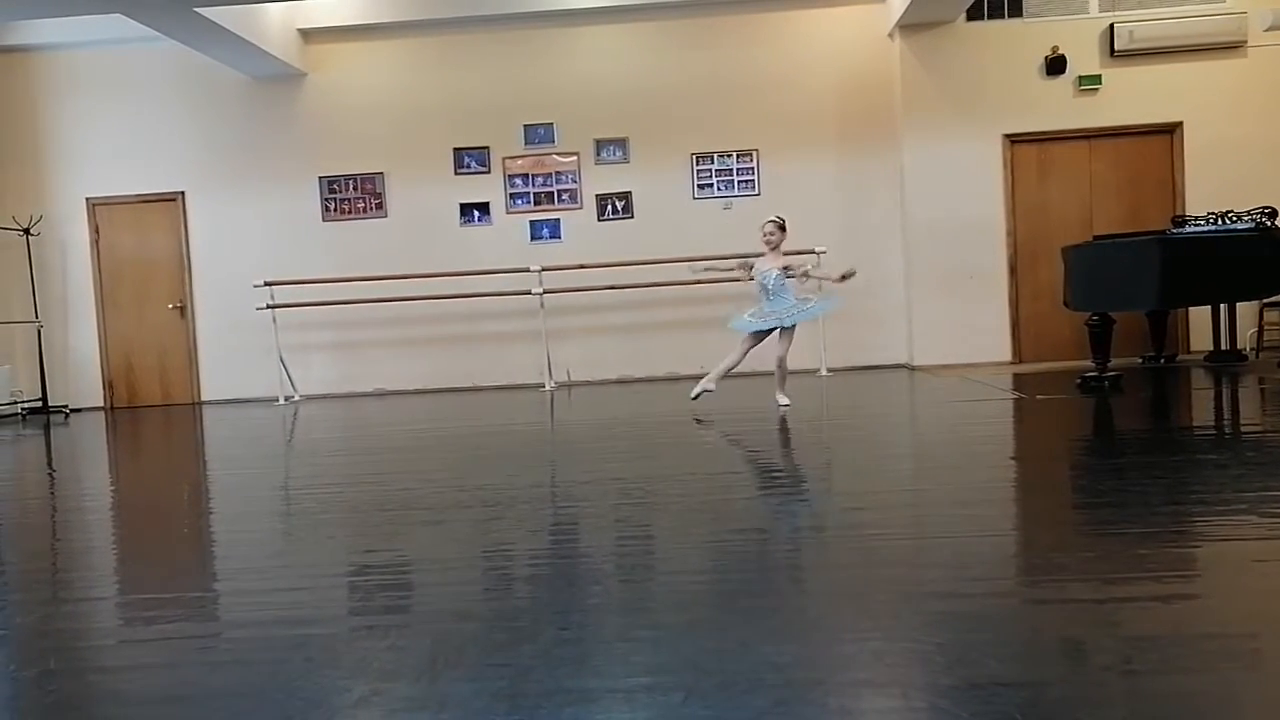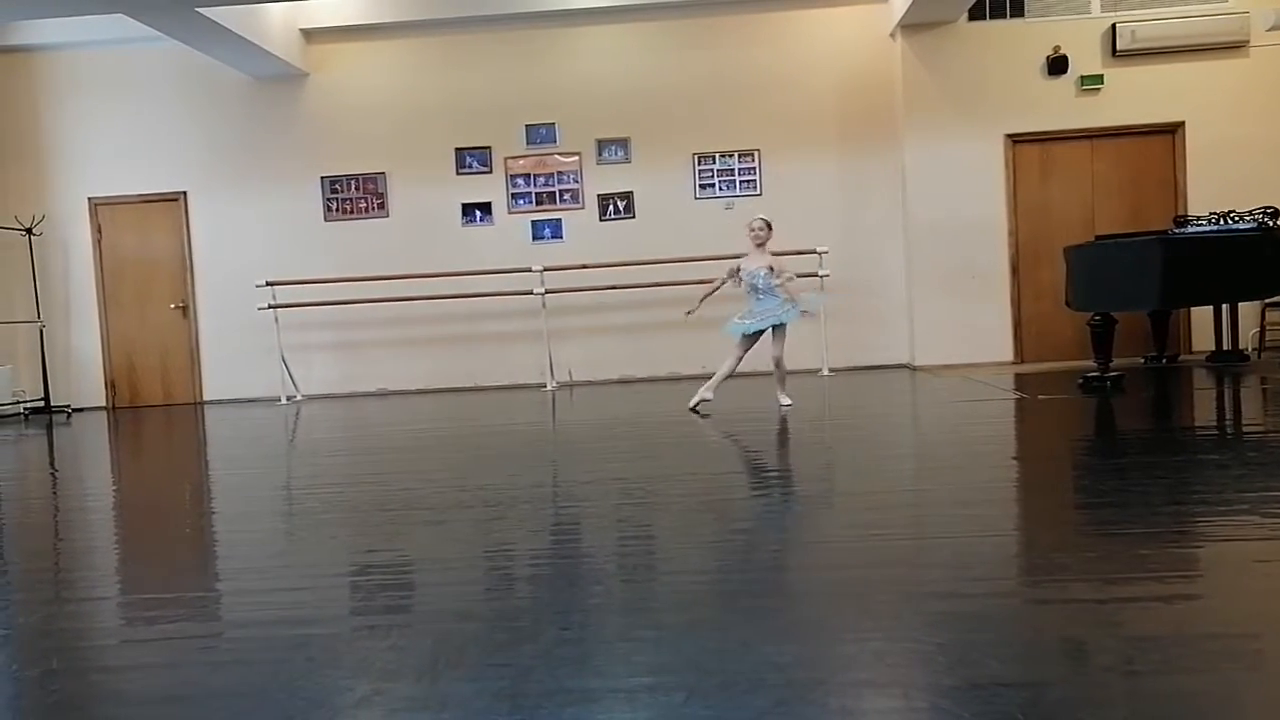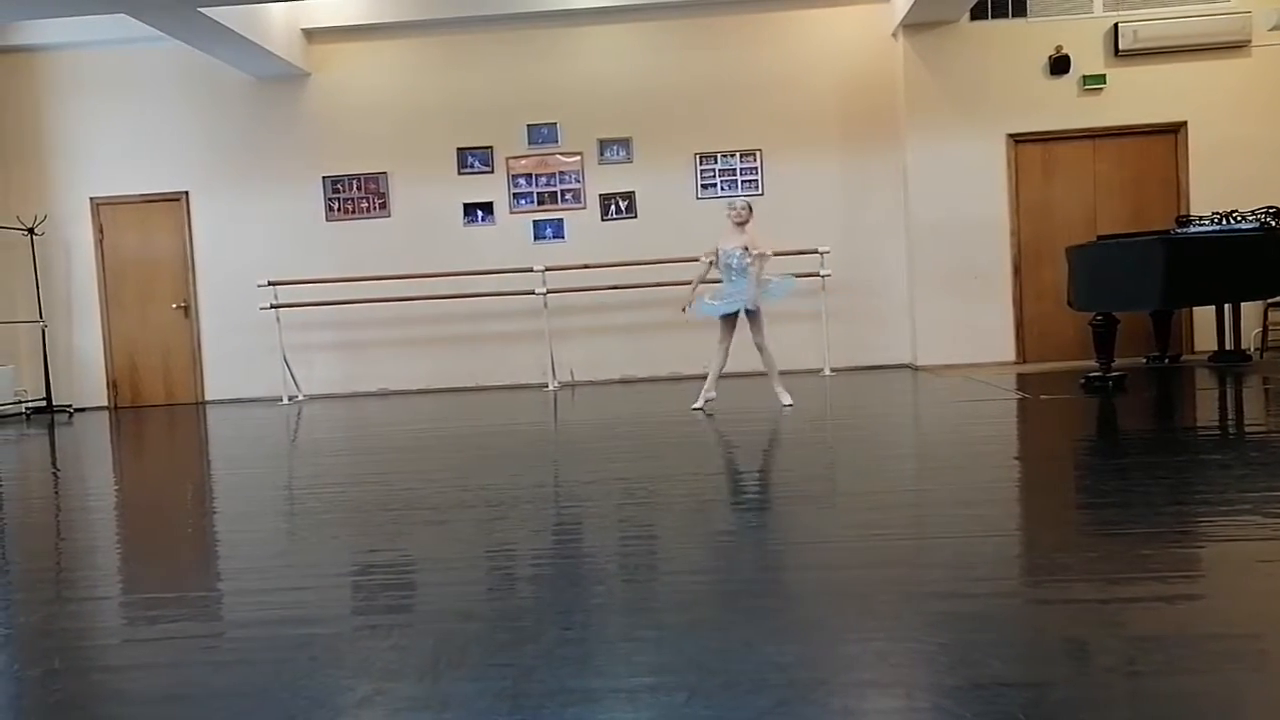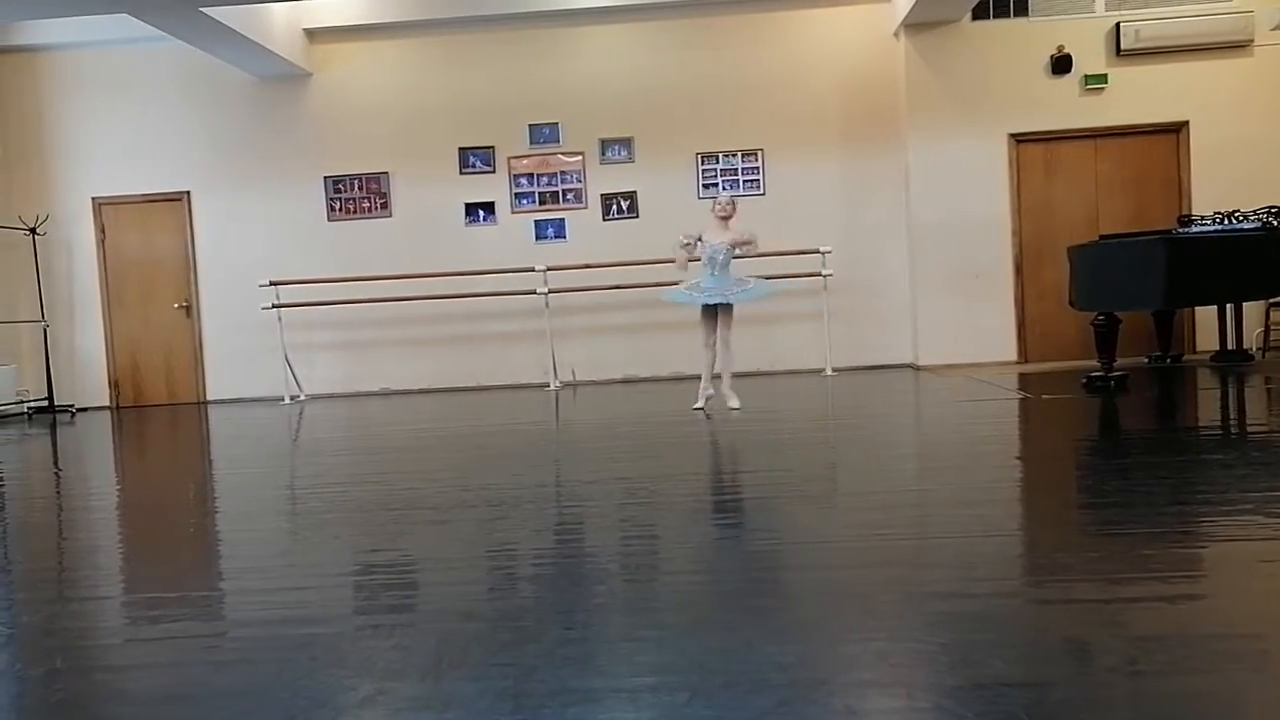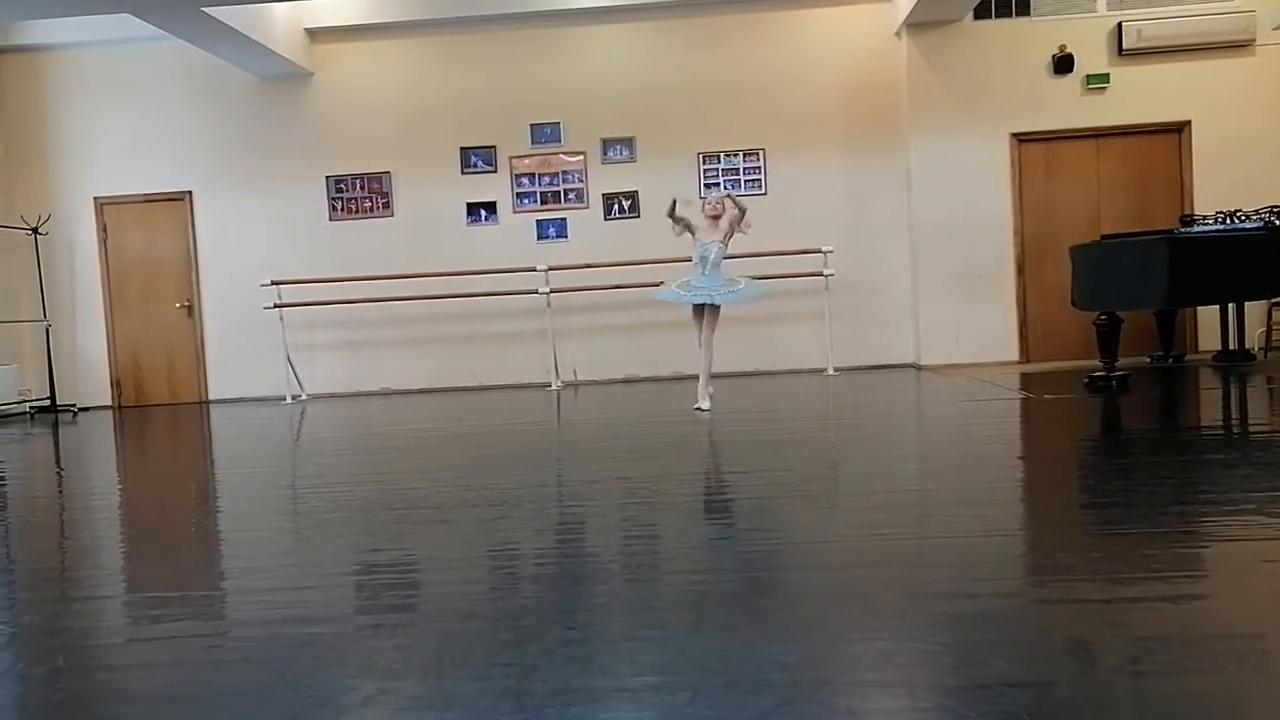
dt=0.2s
person 1, frame 1
left shoulder: (784, 262)
right shoulder: (758, 262)
left elbow: (810, 272)
right elbow: (731, 267)
left wrist: (835, 278)
right wrist: (705, 268)
left hip: (787, 311)
right hip: (766, 314)
left knee: (780, 356)
right knee: (743, 347)
left ankle: (780, 392)
right ankle: (710, 380)
person 1, frame 2
left shoulder: (771, 260)
right shoulder: (743, 263)
left elbow: (785, 283)
right elbow: (721, 282)
left wrist: (797, 304)
right wrist: (699, 302)
left hip: (776, 310)
right hip: (755, 313)
left knee: (777, 356)
right knee: (738, 353)
left ankle: (781, 393)
right ankle: (708, 389)
person 1, frame 3
left shoulder: (748, 240)
right shoulder: (721, 243)
left elbow: (758, 264)
right elbow: (706, 269)
left wrist: (754, 291)
right wrist: (691, 294)
left hip: (748, 294)
right hip: (727, 295)
left knee: (760, 342)
right knee: (723, 344)
left ankle: (779, 388)
right ankle: (708, 390)
person 1, frame 4
left shoulder: (733, 235)
right shoulder: (703, 234)
left elbow: (751, 242)
right elbow: (684, 245)
left wrist: (744, 241)
right wrist: (682, 252)
left hip: (725, 288)
right hip: (706, 289)
left knee: (724, 338)
right knee: (708, 341)
left ankle: (727, 388)
right ankle: (705, 389)
person 1, frame 5
left shoulder: (725, 231)
right shoulder: (695, 228)
left elbow: (742, 212)
right elbow: (674, 217)
left wrist: (731, 198)
right wrist: (674, 206)
left hip: (715, 288)
right hip: (695, 287)
left knee: (707, 339)
right knee: (701, 341)
left ankle: (703, 389)
right ankle: (704, 388)
